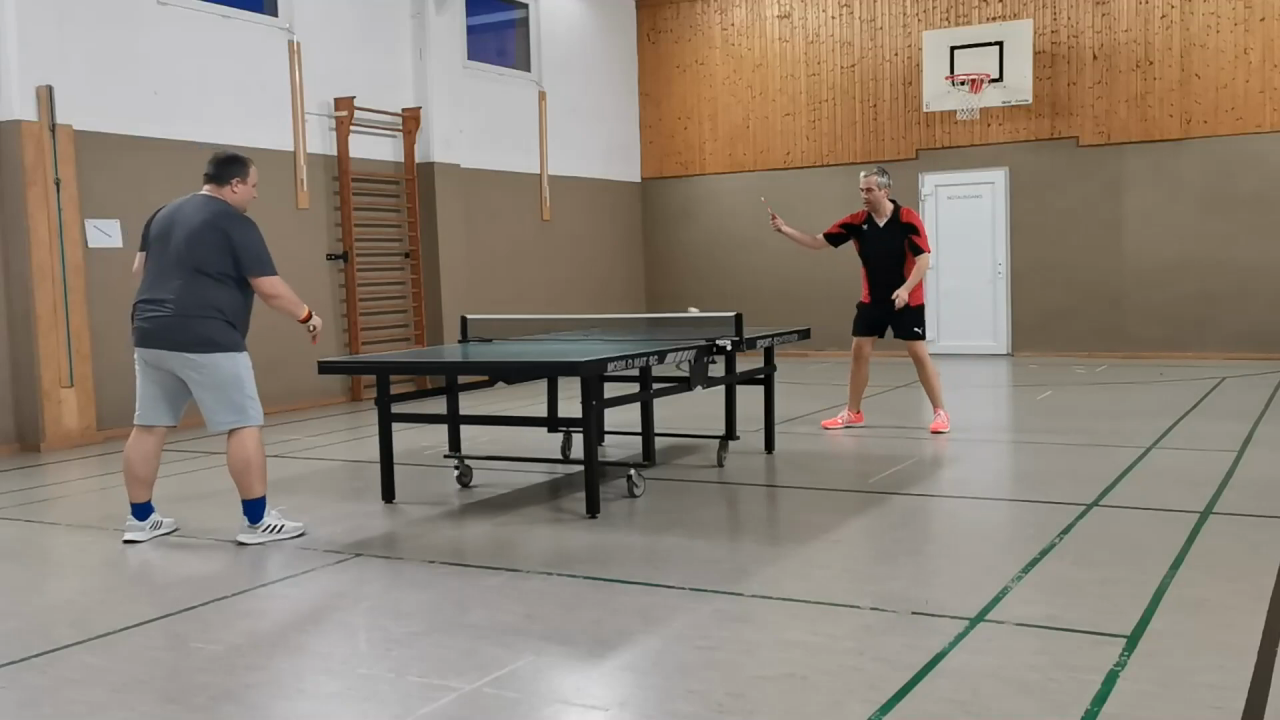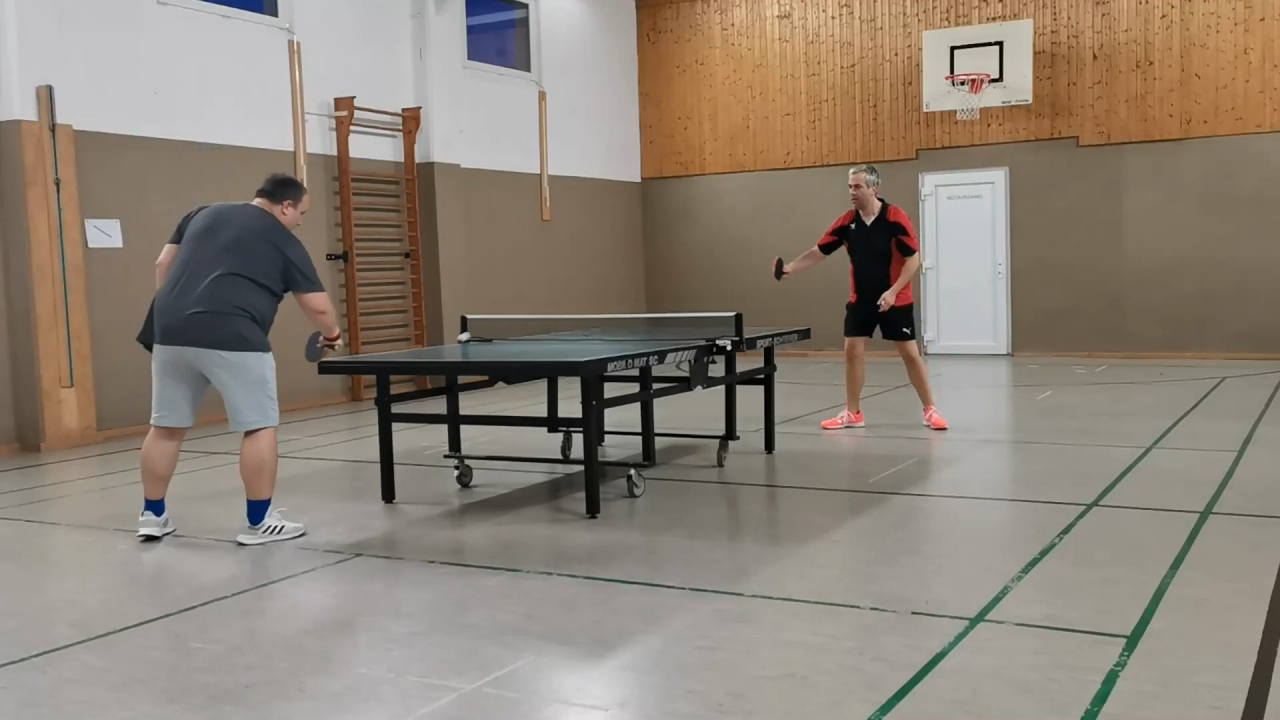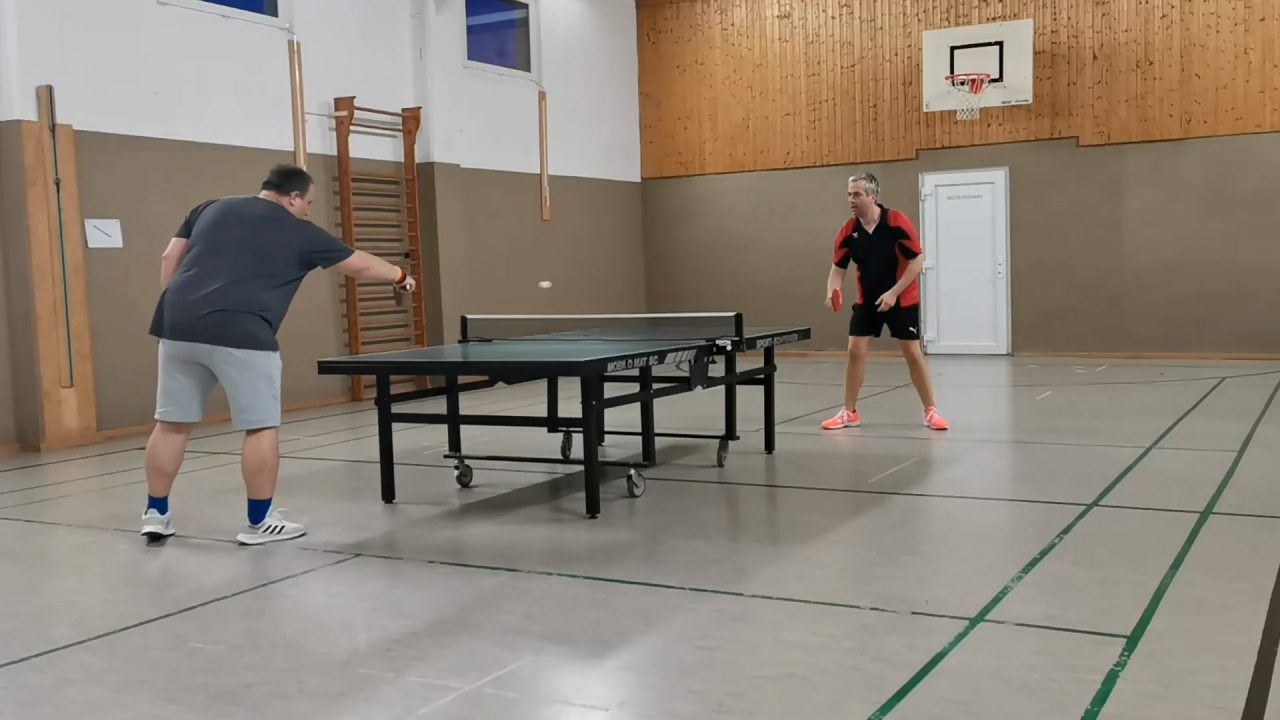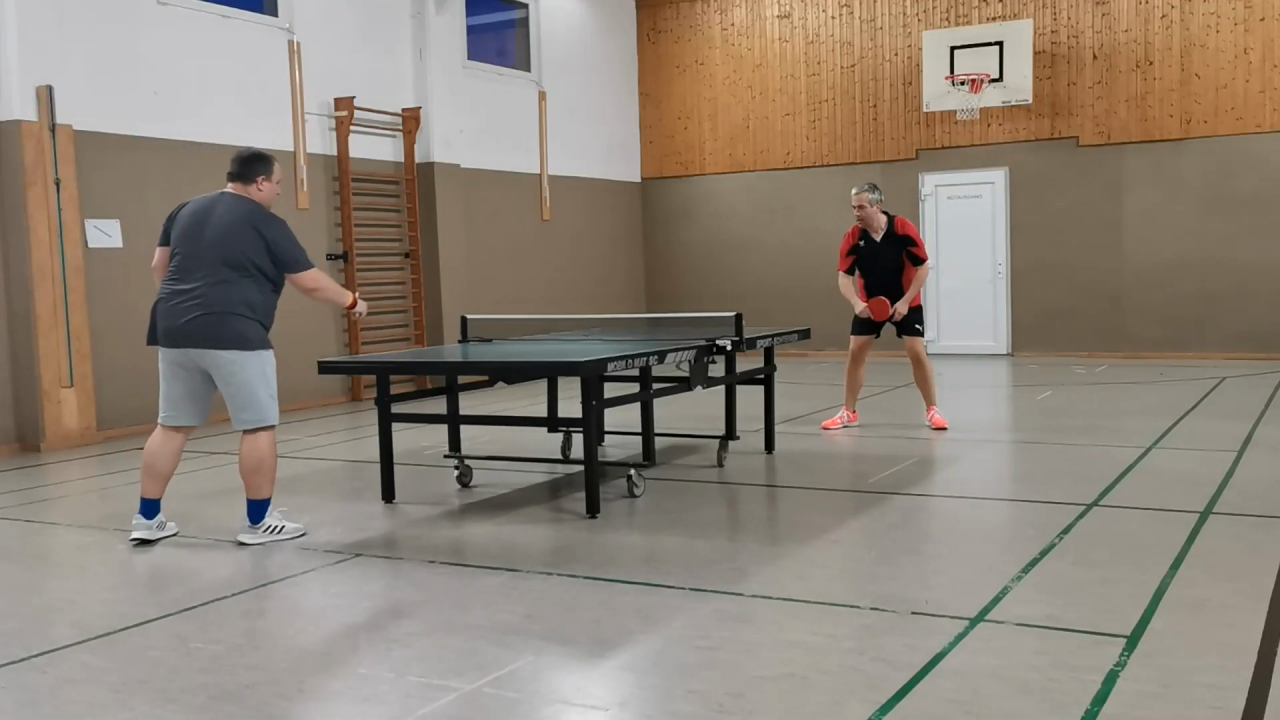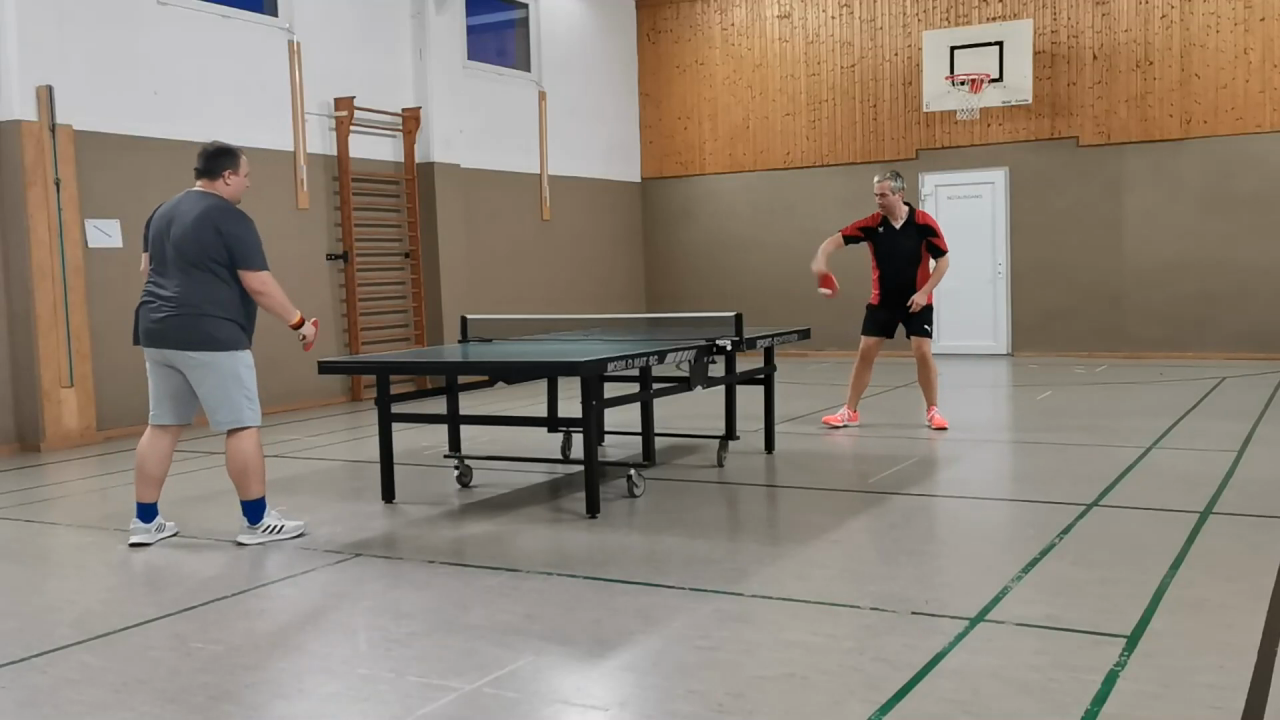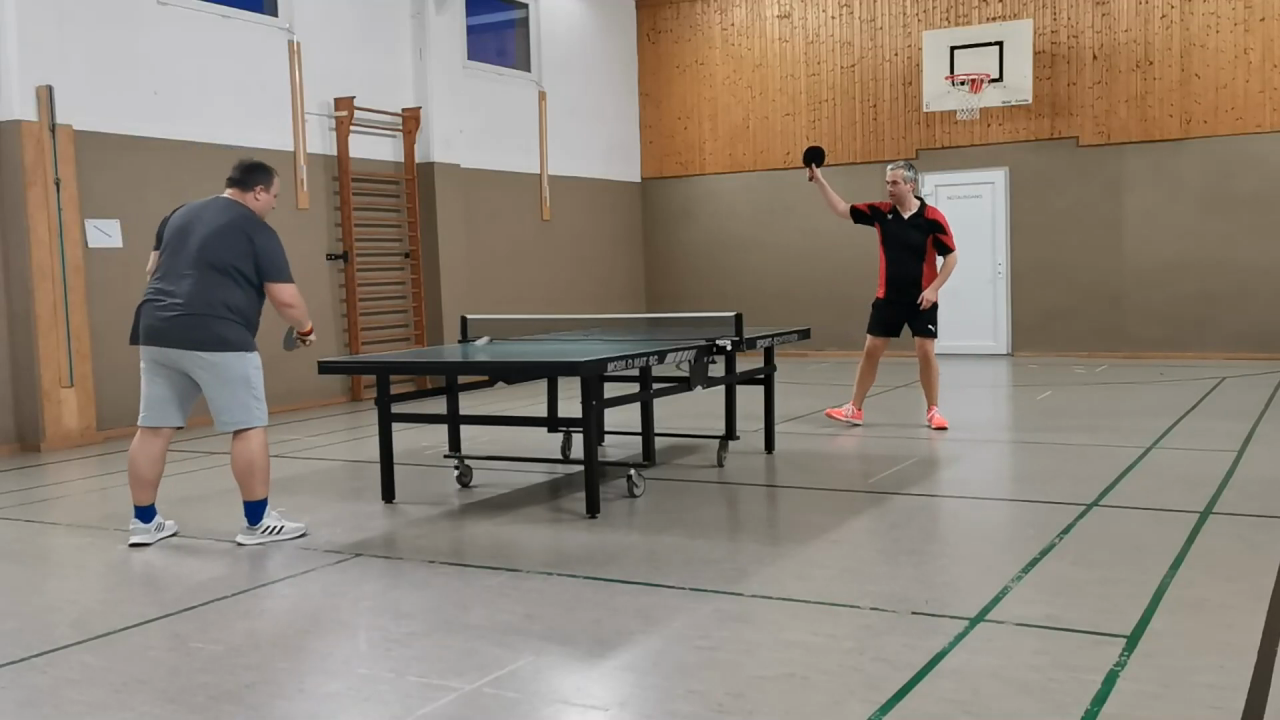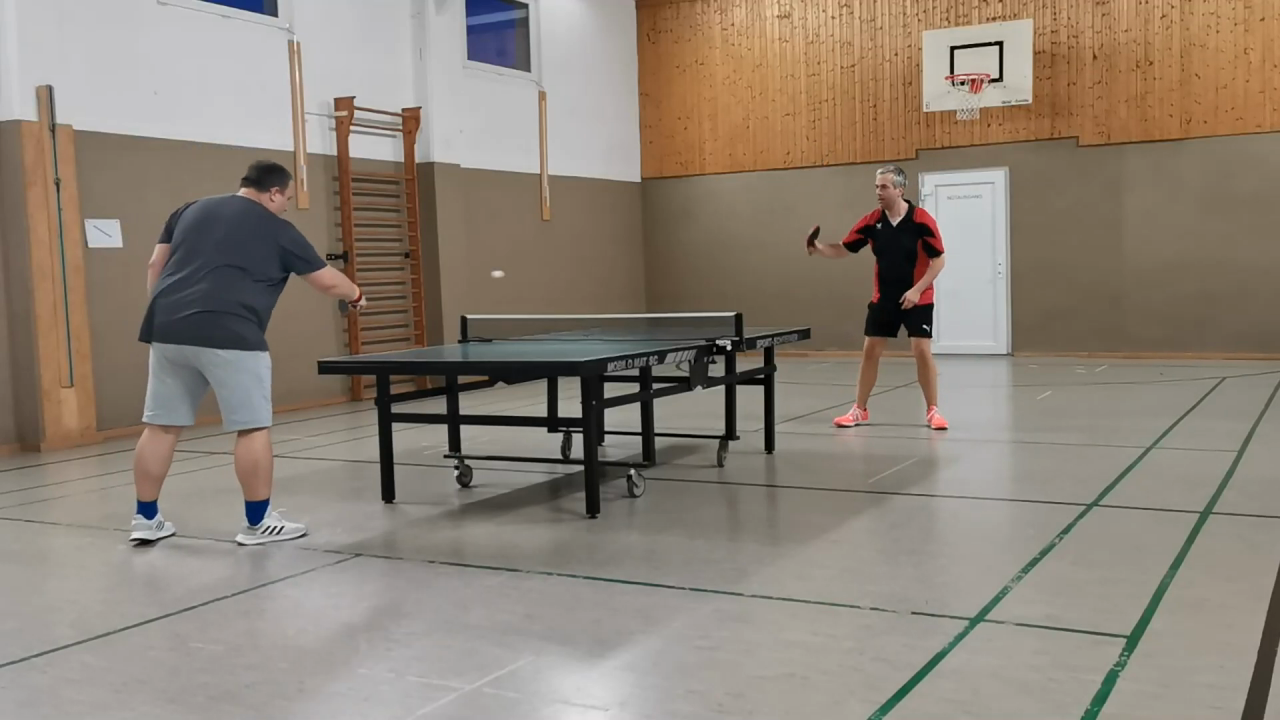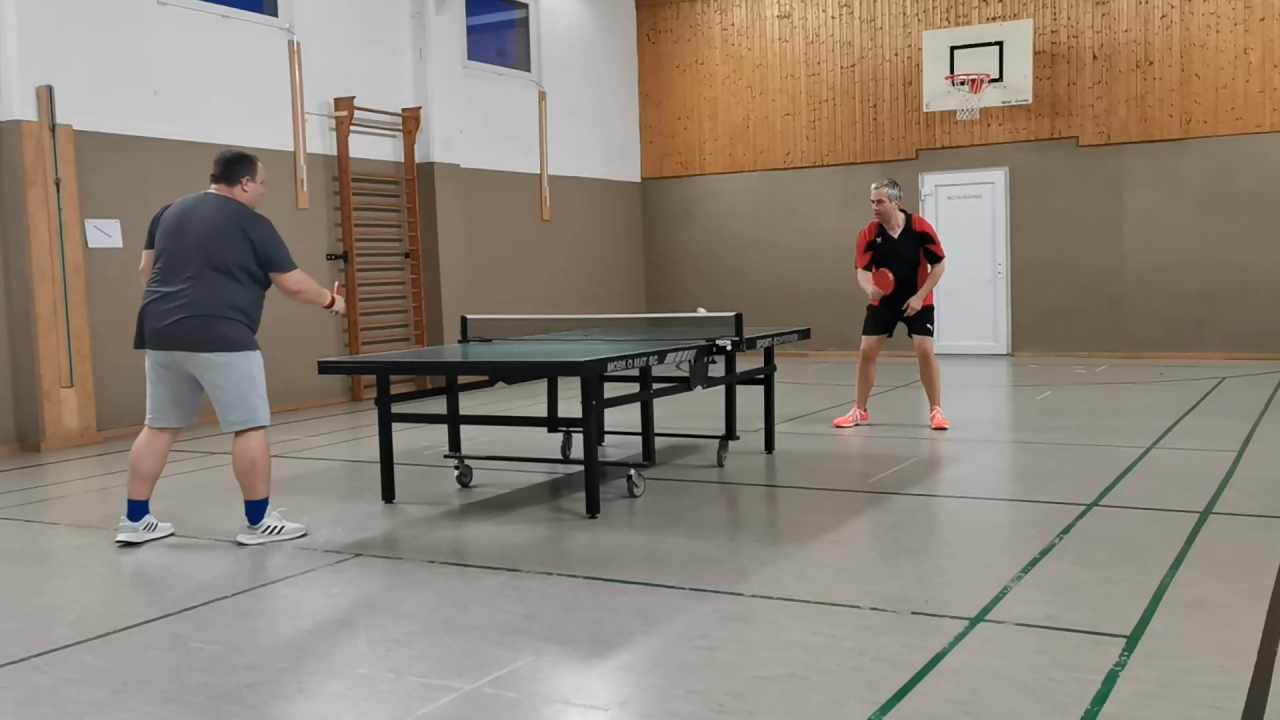
dt=0.3s
person 1, frame 1
left shoulder: (164, 213)
right shoulder: (237, 225)
left elbow: (141, 268)
right elbow: (271, 289)
right wrist: (306, 315)
left hip: (152, 335)
right hip: (207, 340)
left knee: (148, 426)
right knee: (244, 425)
left ankle: (140, 518)
right ankle: (257, 521)
person 1, frame 2
left shoulder: (203, 214)
right shoulder: (283, 241)
left elbow: (164, 265)
right elbow: (318, 305)
right wrist: (332, 335)
left hip: (170, 333)
right hip: (232, 339)
left knee: (166, 426)
right knee: (259, 427)
left ankle: (152, 515)
right ankle: (260, 522)
person 1, frame 3
left shoulder: (210, 209)
right shoulder: (298, 232)
left elbow: (170, 258)
right elbow: (358, 264)
left wrist: (179, 309)
right wrist: (399, 275)
left hip: (180, 328)
right hip: (239, 335)
left knee: (172, 423)
right knee: (261, 427)
left ankle: (155, 514)
right ankle: (260, 521)
person 1, frame 4
left shoulder: (185, 211)
right shoulder: (266, 224)
left elbow: (159, 267)
right elbow: (310, 282)
right wrist: (350, 300)
left hip: (175, 334)
right hip: (232, 337)
left knee: (172, 426)
right knee: (259, 426)
left ankle: (147, 518)
right ankle: (259, 521)
person 1, frame 5
left shoulder: (163, 212)
right shoulder: (231, 219)
left elbow: (149, 270)
right elbow: (259, 285)
right wrist: (298, 321)
left hip: (159, 333)
right hip: (212, 337)
left knee: (162, 426)
right knee: (242, 426)
left ankle: (145, 521)
right ankle: (257, 521)
person 1, frame 6
left shoulder: (181, 214)
right shoulder: (257, 231)
left elbow: (153, 270)
right elbow: (285, 298)
right wrist: (306, 327)
left hip: (157, 334)
right hip: (217, 339)
left knee: (154, 428)
right knee: (249, 427)
left ankle: (144, 520)
right ankle: (258, 522)
person 1, frame 7
left shoulder: (189, 210)
right shoulder: (276, 230)
left elbow: (156, 265)
right elbow: (327, 280)
left wrist: (164, 315)
right wrist: (355, 295)
left hip: (169, 332)
right hip: (228, 337)
left knee: (161, 426)
right knee: (253, 427)
left ankle: (146, 518)
right ankle: (258, 522)
person 1, frame 8
left shoulder: (169, 213)
right shoulder: (252, 225)
left elbow: (145, 269)
right elbow: (293, 284)
right wrist: (331, 299)
left hip: (162, 337)
right hip: (220, 338)
left knee: (159, 427)
right knee: (250, 427)
left ankle: (135, 520)
right ankle: (258, 521)
person 2, frame 1
left shoulder: (908, 219)
right shoulder: (856, 222)
left elbow: (923, 259)
right elbow: (820, 241)
left wrist: (905, 289)
right wrist: (787, 230)
left hip: (906, 301)
right hip: (872, 301)
left knee: (919, 354)
right knee: (860, 352)
left ankle: (940, 413)
right ankle: (853, 412)
person 2, frame 2
left shoulder: (896, 218)
right shoulder: (846, 222)
left elbow: (913, 259)
right elbow: (818, 252)
left wrist: (893, 291)
right wrist: (792, 267)
left hip: (895, 300)
right hip: (860, 300)
left knee: (910, 354)
right knee: (852, 352)
left ankle: (930, 410)
right ankle: (853, 413)
person 2, frame 3
left shoulder: (897, 222)
right shoulder: (847, 231)
left elbow: (916, 262)
right elbow: (838, 268)
left wrist: (893, 293)
right wrist: (832, 292)
left hip: (901, 300)
right hip: (865, 301)
left knee: (912, 354)
right knee: (855, 352)
left ankle: (930, 411)
right ankle: (849, 412)
person 2, frame 4
left shoulder: (904, 229)
right shoulder: (852, 238)
left elbow: (922, 268)
right elbow: (845, 277)
left wrist: (905, 301)
right wrist: (857, 303)
left hip: (905, 303)
right hip: (869, 304)
left knee: (917, 353)
right knee: (856, 352)
left ankle: (932, 411)
right ankle: (848, 412)
person 2, frame 5
left shoulder: (924, 223)
right shoulder: (872, 224)
left elbow: (943, 260)
right elbow: (837, 239)
left wrist: (924, 292)
right wrist: (820, 259)
left hip: (917, 301)
right hip: (881, 301)
left knee: (923, 353)
right knee: (866, 352)
left ankle: (932, 412)
right ankle: (850, 411)
person 2, frame 6
left shoulder: (933, 218)
right shoulder: (881, 212)
left elbow: (951, 257)
right elbow: (842, 209)
left wrist: (933, 289)
right wrist: (819, 180)
left hip: (922, 299)
right hip: (887, 298)
left knee: (926, 352)
right knee: (871, 351)
left ankle: (933, 411)
right ankle: (854, 409)
person 2, frame 7
left shoulder: (922, 220)
right shoulder: (871, 222)
left elbow: (938, 260)
right elbow: (843, 249)
left wrist: (917, 290)
right wrist: (820, 248)
left hip: (918, 300)
right hip: (882, 300)
left knee: (922, 352)
right knee: (870, 352)
left ankle: (933, 411)
right ankle: (860, 410)
person 2, frame 8
left shoulder: (921, 228)
right shoulder: (868, 234)
left elbow: (939, 265)
right elbow: (863, 273)
left wrist: (919, 297)
right wrist: (870, 288)
left hip: (918, 301)
right hip: (882, 303)
left knee: (925, 351)
right knee: (867, 353)
left ankle: (935, 411)
right ankle: (860, 410)
